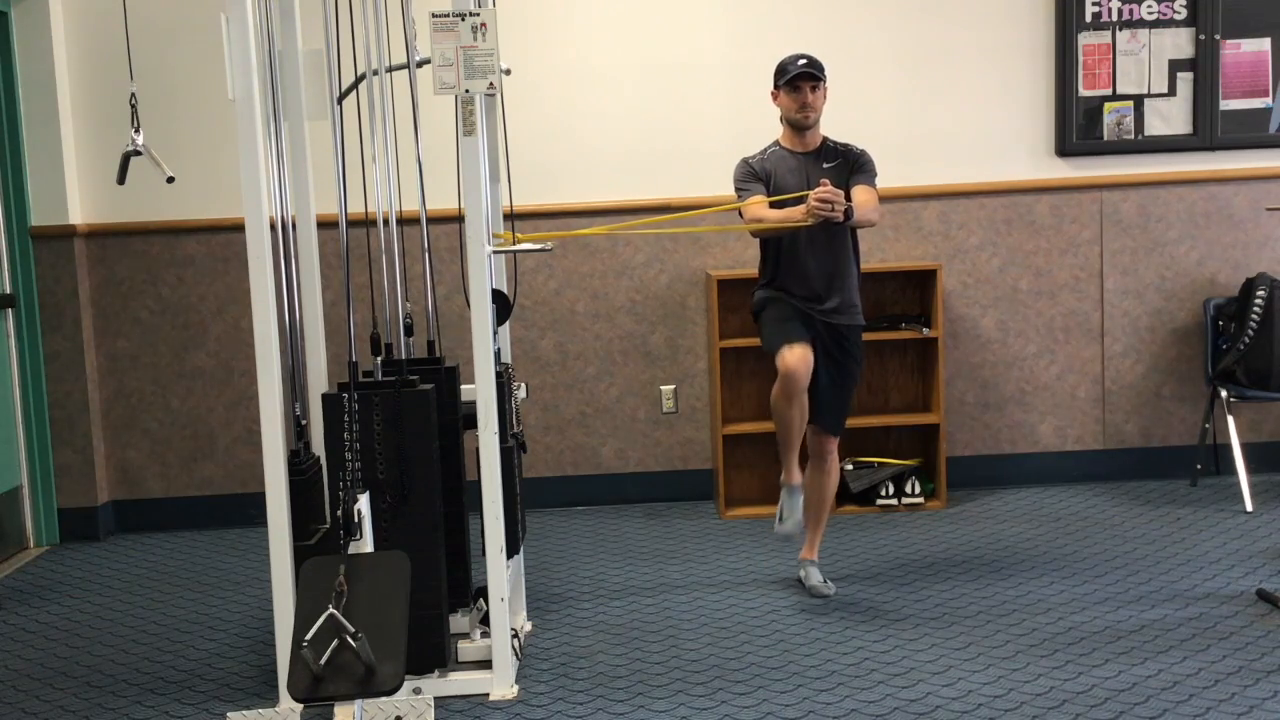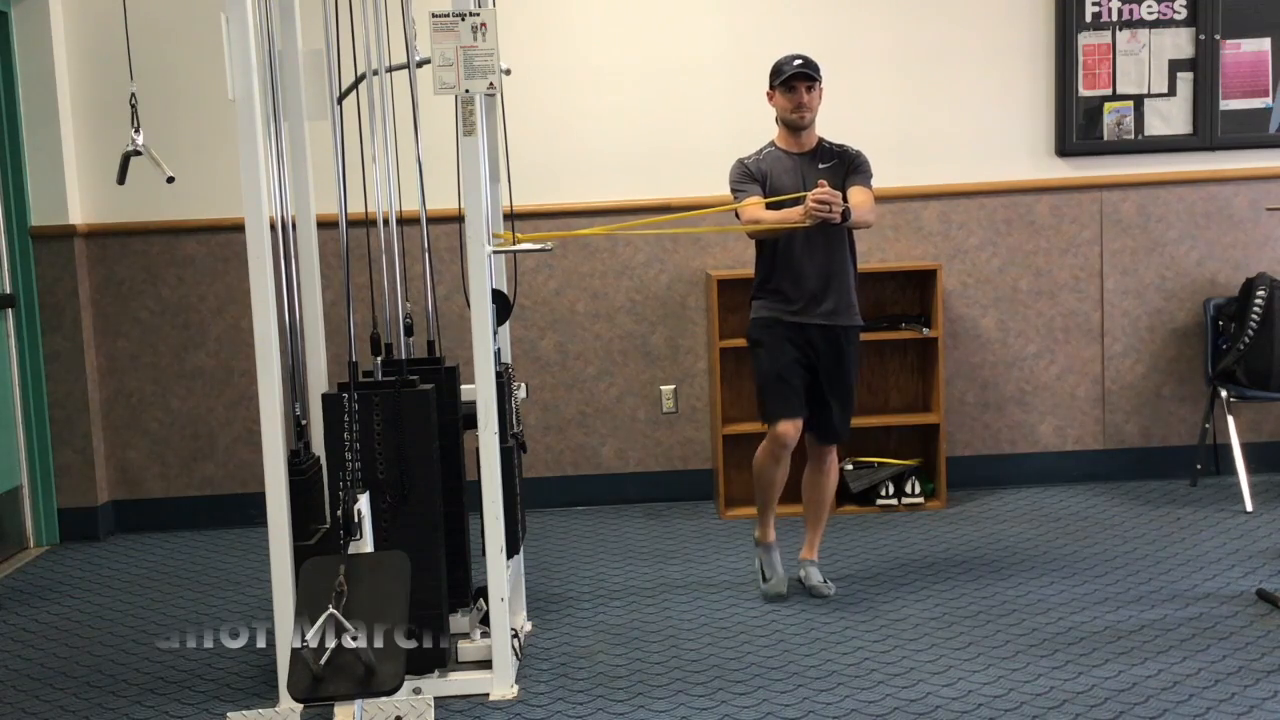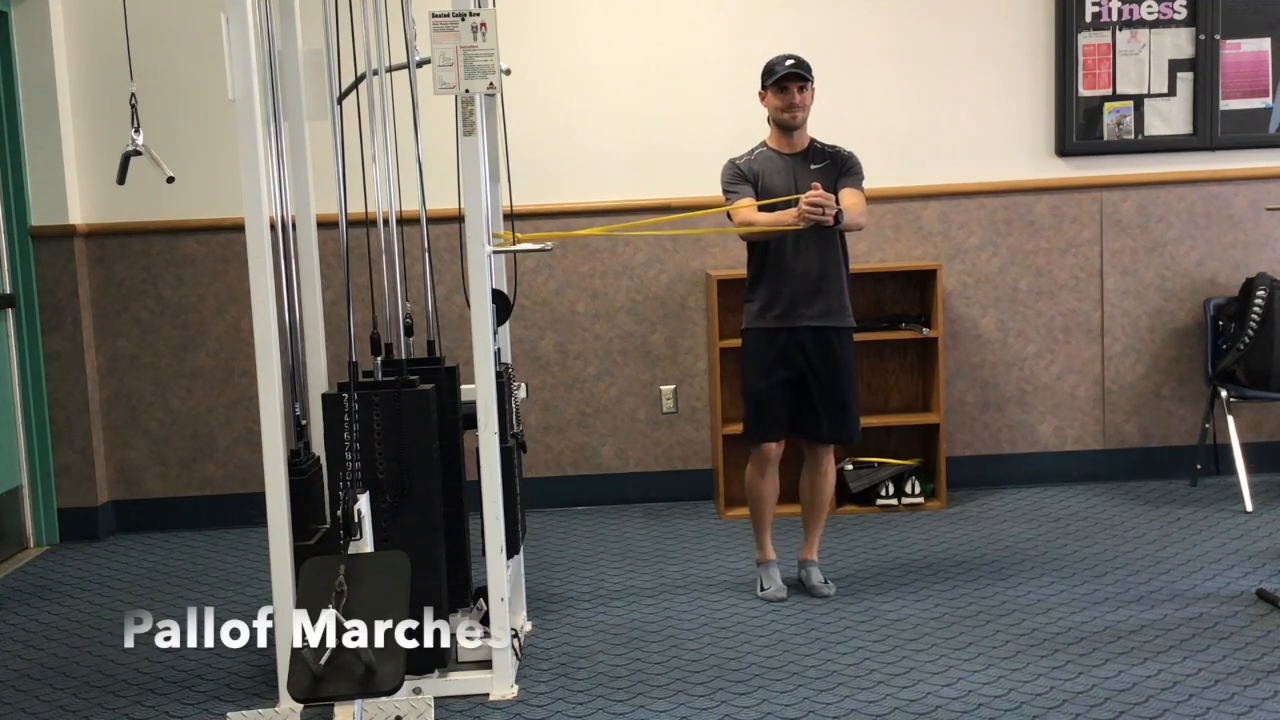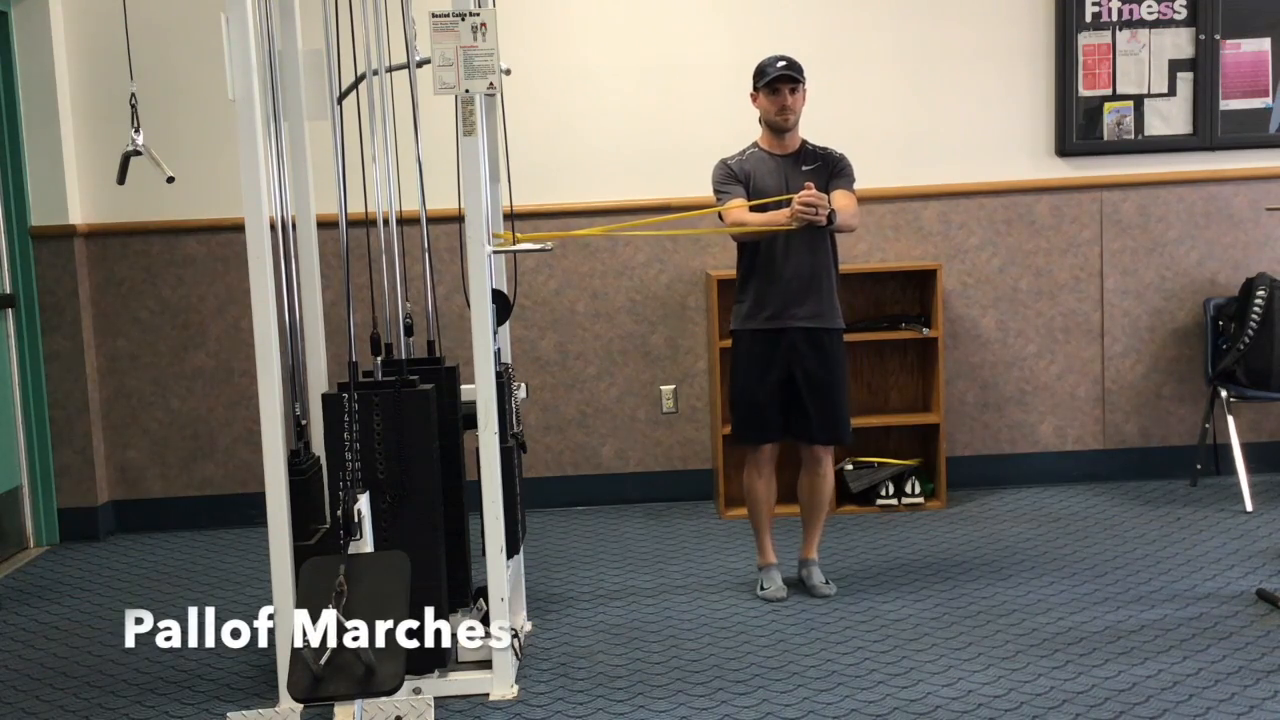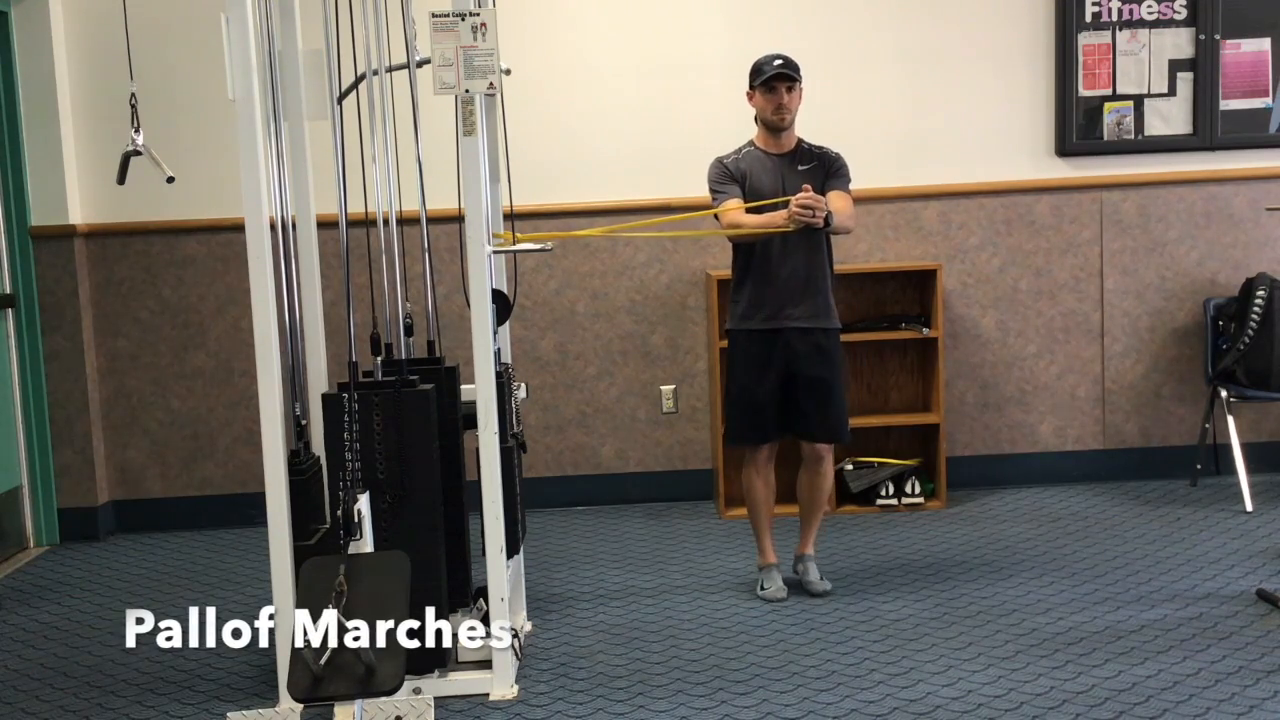
dt=0.2s
person 1, frame 1
left shoulder: (853, 160)
right shoulder: (755, 167)
left elbow: (870, 213)
right elbow: (757, 220)
left wrist: (843, 208)
right wrist: (804, 211)
left hip: (840, 312)
right hip: (782, 301)
left knee: (826, 440)
right knee: (796, 365)
left ankle: (810, 557)
right ankle: (791, 477)
person 1, frame 2
left shoulder: (848, 160)
right shoulder: (751, 167)
left elbow: (867, 213)
right elbow: (753, 223)
left wrist: (840, 210)
right wrist: (800, 212)
left hip: (836, 318)
right hip: (777, 315)
left knee: (825, 444)
right knee: (784, 433)
left ankle: (809, 558)
right ankle: (765, 535)
person 1, frame 3
left shoulder: (840, 161)
right shoulder: (742, 167)
left elbow: (859, 215)
right elbow: (747, 224)
left wrist: (833, 213)
right wrist: (795, 215)
left hip: (829, 322)
right hip: (769, 324)
left knee: (821, 448)
right knee: (767, 449)
left ankle: (810, 558)
right ankle: (765, 559)
person 1, frame 4
left shoulder: (831, 163)
right shoulder: (733, 168)
left elbow: (851, 218)
right elbow: (738, 224)
left wrist: (826, 213)
right wrist: (788, 214)
left hip: (820, 325)
right hip: (759, 327)
left knee: (819, 450)
right knee: (762, 450)
left ankle: (810, 558)
right ankle: (767, 562)
person 1, frame 5
left shoulder: (827, 162)
right shoulder: (728, 167)
left elbow: (847, 220)
right elbow: (734, 225)
left wrist: (822, 216)
right wrist: (786, 216)
left hip: (815, 325)
right hip: (754, 327)
left knee: (819, 449)
right knee: (759, 450)
left ankle: (806, 553)
right ankle: (768, 562)
